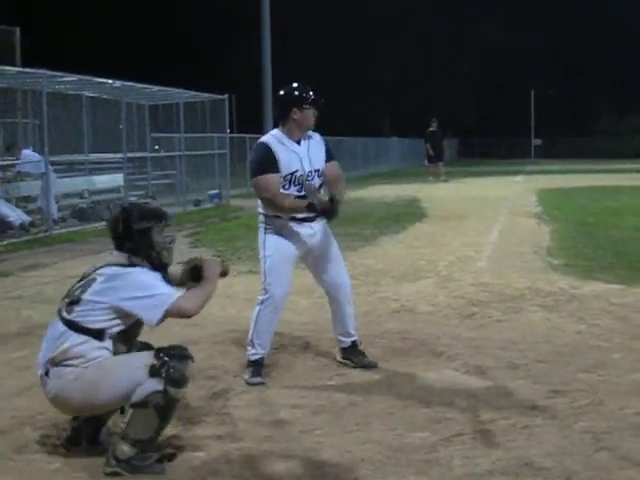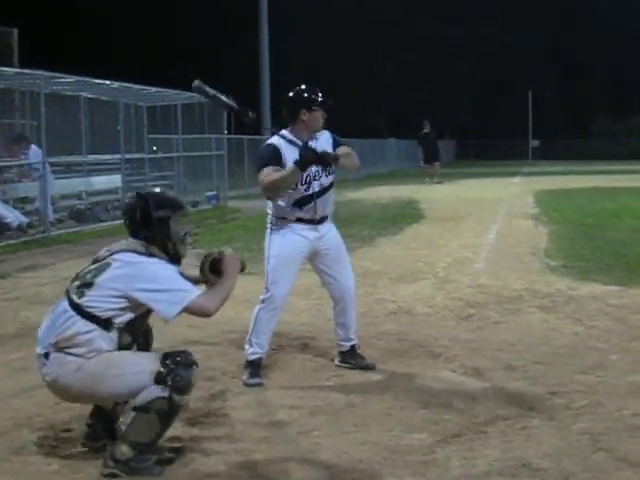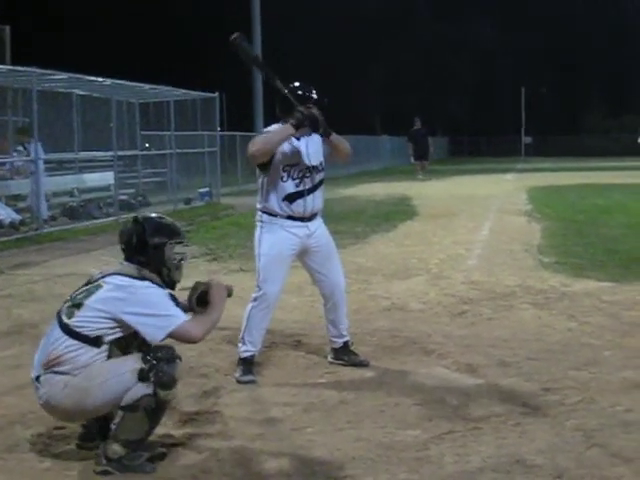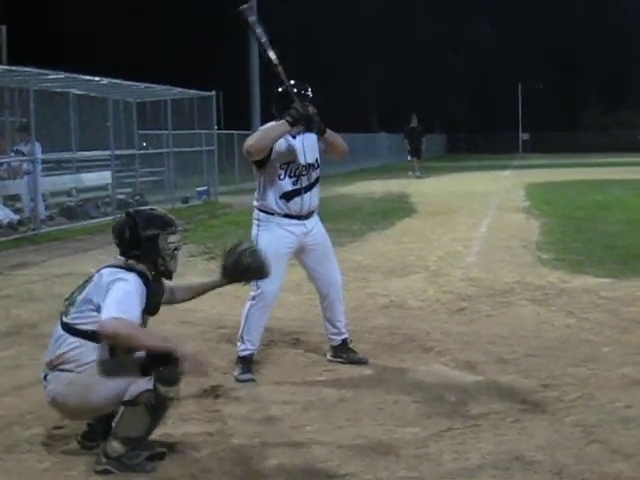
dt=0.3s
person 1, frame 1
left shoulder: (318, 141)
right shoulder: (266, 148)
left elbow: (336, 177)
right elbow: (269, 197)
left wrist: (333, 200)
right wrist: (310, 204)
left hip: (316, 228)
right hip: (280, 231)
left knee: (340, 286)
right knee: (273, 295)
left ankle: (348, 347)
right ankle: (255, 359)
person 1, frame 2
left shoulder: (327, 138)
right shoulder: (273, 147)
left elbow: (354, 161)
right elbow: (268, 187)
left wrist: (333, 158)
right wrist: (298, 167)
left hip: (323, 228)
right hip: (287, 231)
left knee: (345, 289)
right knee: (274, 295)
left ankle: (347, 350)
right ankle: (253, 360)
person 1, frame 3
left shoulder: (316, 136)
right shoulder: (272, 138)
left elbow: (345, 153)
right elbow: (254, 153)
left wrist: (326, 131)
right wrist: (293, 126)
left hip: (314, 226)
right hip: (277, 228)
left knee: (335, 286)
right knee: (267, 293)
left ankle: (340, 347)
right ankle: (246, 357)
person 1, frame 4
left shoulder: (311, 134)
right shoulder: (269, 135)
left elbow: (341, 150)
right elbow: (250, 150)
left wrist: (321, 128)
right wrist: (289, 123)
left hip: (310, 224)
right hip: (274, 226)
left knee: (332, 284)
right knee: (264, 291)
left ankle: (339, 345)
right ankle: (245, 356)
person 2, frame 1
left shoulder: (117, 266)
right shoulder: (131, 276)
right elbow: (188, 307)
right wrist: (210, 278)
left hip: (63, 371)
right hip: (70, 381)
left knee: (139, 356)
right knee: (175, 364)
left ankle: (86, 431)
right ankle: (127, 455)
person 2, frame 2
left shoulder: (127, 253)
right shoulder: (145, 266)
left elbow: (167, 276)
right elbow: (207, 306)
left wrist: (202, 277)
right wrist: (229, 274)
left hip: (62, 355)
right hip: (70, 368)
left knee: (138, 339)
right knee: (179, 370)
left ankle: (102, 427)
right ankle: (125, 456)
person 2, frame 3
left shoulder: (126, 278)
right shoulder: (138, 290)
left elbow: (162, 311)
right elbow: (193, 332)
right wrist: (215, 304)
left hip: (63, 375)
right hip: (62, 388)
left knee: (142, 350)
right knee: (163, 365)
left ankle: (98, 431)
right ankle: (117, 454)
person 2, frame 4
left shoulder: (135, 273)
right shoulder: (126, 281)
left elbow: (173, 294)
right elbow: (114, 328)
left wrist: (219, 281)
right wrist: (177, 349)
left hip: (81, 374)
right hip: (69, 385)
left knee: (158, 348)
right knee: (165, 362)
left ankle: (99, 431)
right ankle: (117, 452)
